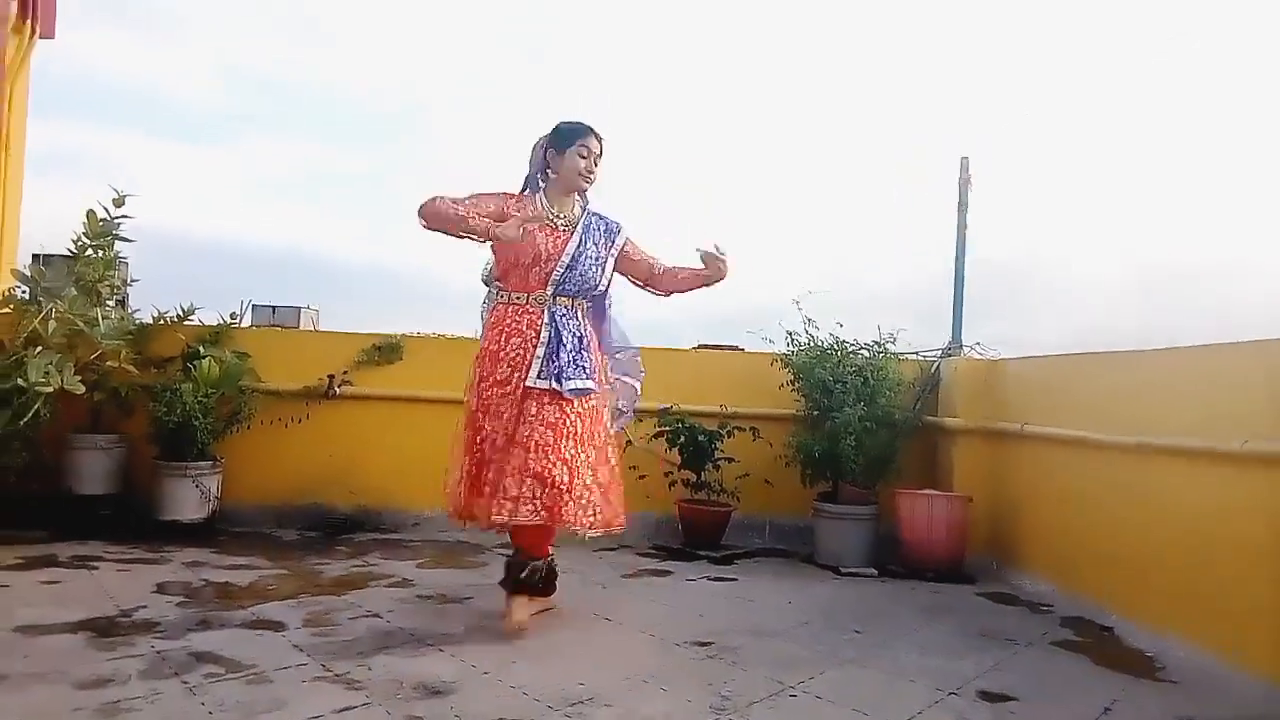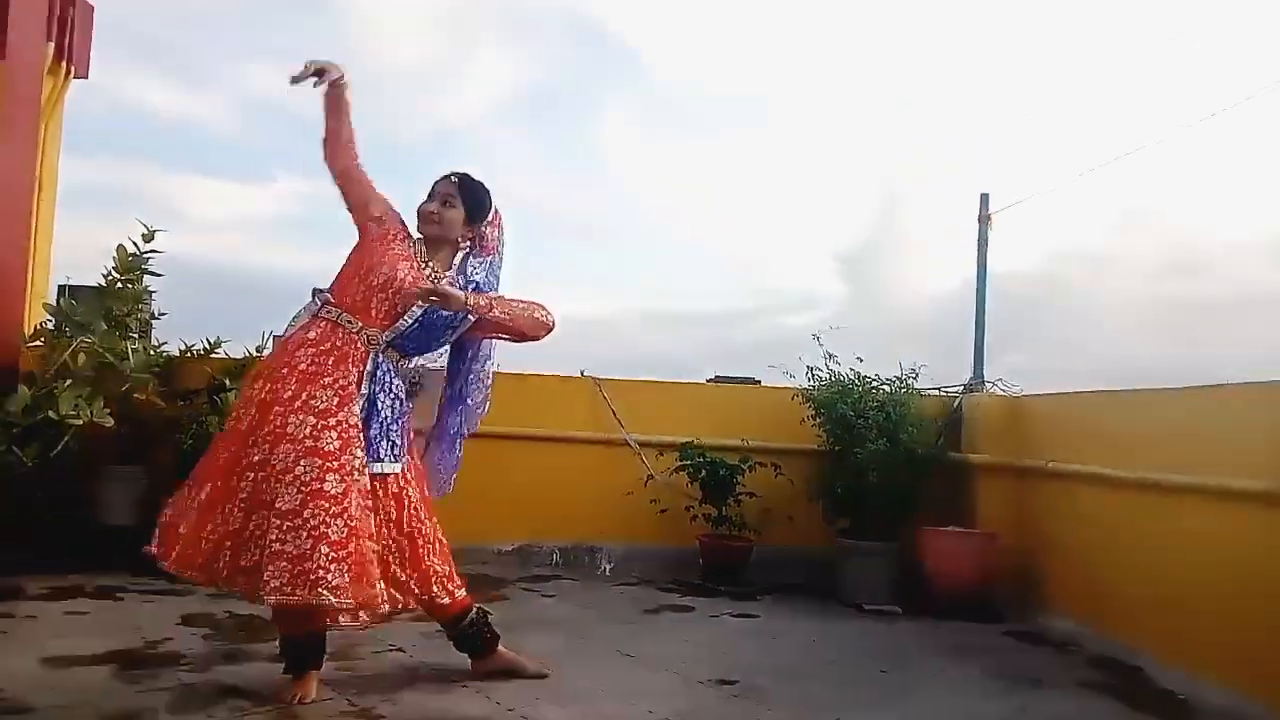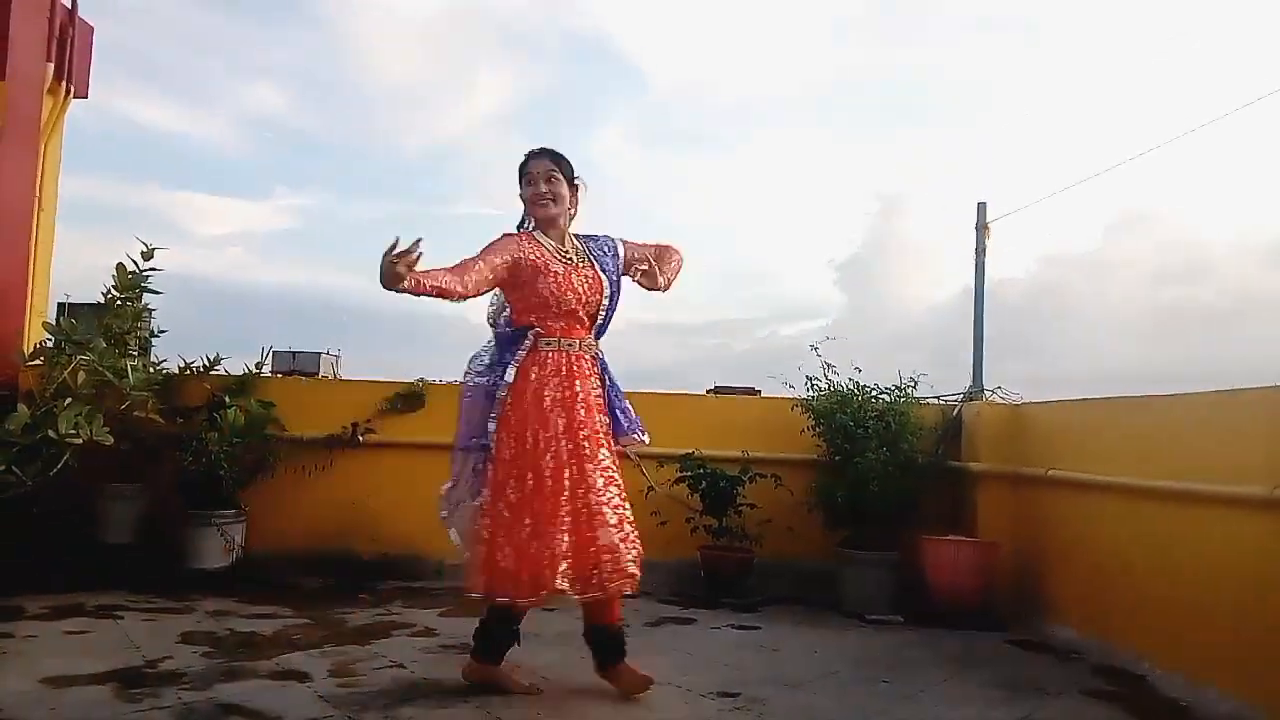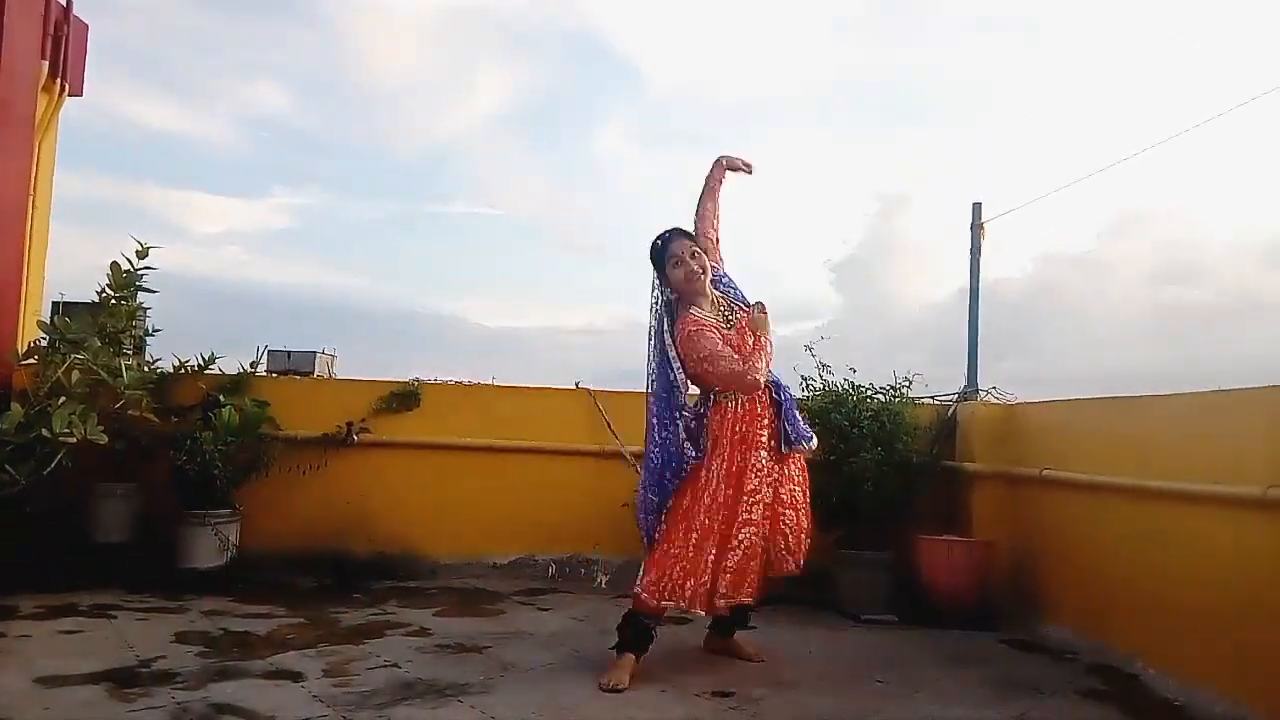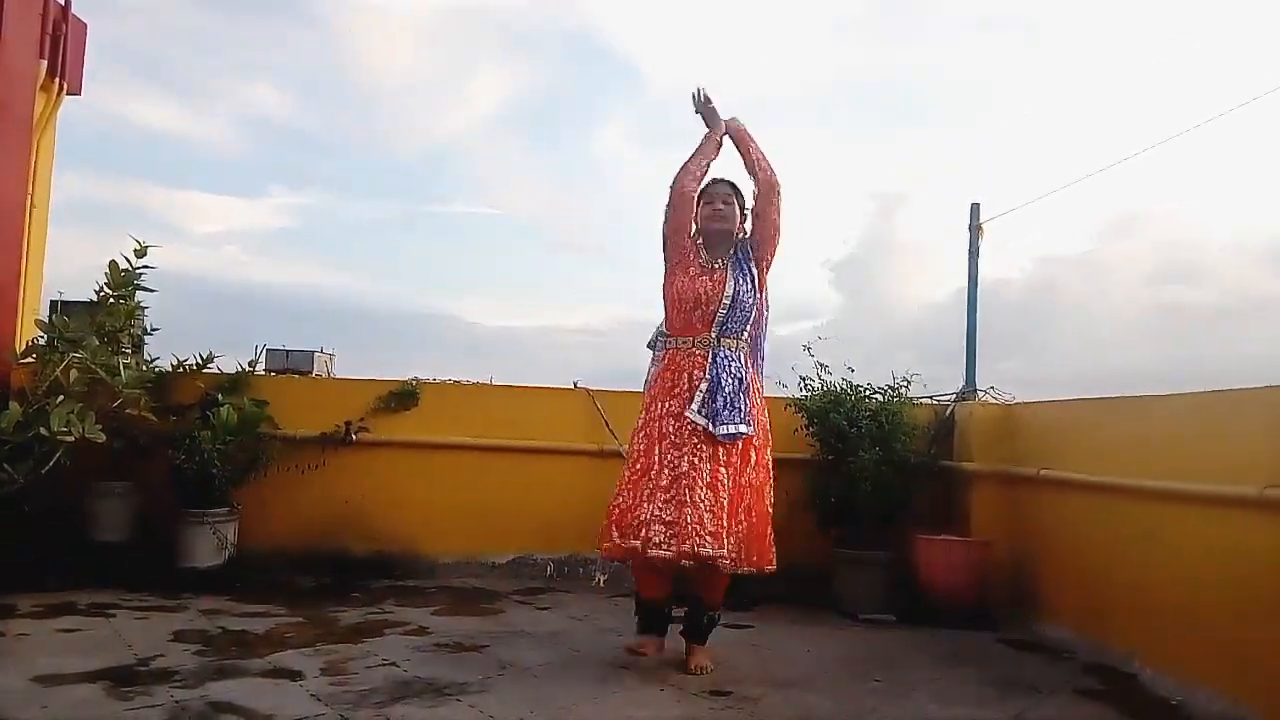
dt=1s
person 1, frame 1
left shoulder: (604, 232)
right shoulder: (502, 207)
left elbow: (660, 278)
right elbow: (432, 213)
left wrist: (710, 272)
right wrist: (490, 229)
left hip: (570, 359)
right hip: (506, 353)
left knee: (550, 470)
right knee: (511, 472)
left ankle: (521, 585)
right ankle: (536, 585)
person 1, frame 2
left shoulder: (472, 303)
right shoulder: (387, 233)
left elbow: (540, 321)
right elbow: (340, 157)
left wrist: (470, 305)
right wrist: (335, 89)
left hip: (369, 401)
right hip: (305, 377)
left knee: (403, 532)
right knee: (296, 521)
left ankle: (482, 646)
right ankle: (304, 661)
person 1, frame 3
left shoulder: (603, 250)
right shoulder: (517, 250)
left elbow: (669, 253)
right elbow: (459, 280)
left wrist: (664, 272)
right wrist: (404, 278)
left hip: (589, 392)
right hip: (540, 394)
left knee: (571, 526)
right knee: (585, 526)
left ankle: (487, 656)
right ankle: (611, 656)
person 1, frame 4
left shoulder: (714, 277)
right shoulder: (687, 332)
left elbow: (706, 222)
right elbow: (751, 377)
left wrist: (717, 171)
right wrist: (760, 328)
left hip: (765, 426)
right hip: (731, 431)
left knee: (762, 535)
right knee: (696, 539)
left ankle: (725, 634)
right ankle: (630, 647)
person 1, frame 5
left shoulder: (753, 259)
right shoulder: (680, 255)
left elbow: (771, 191)
right elbow: (681, 189)
left wrist: (733, 127)
right wrist: (713, 135)
left hip: (732, 397)
right hip: (674, 392)
left knee: (720, 522)
right knee: (652, 513)
left ankle: (697, 637)
right ankle: (651, 625)
